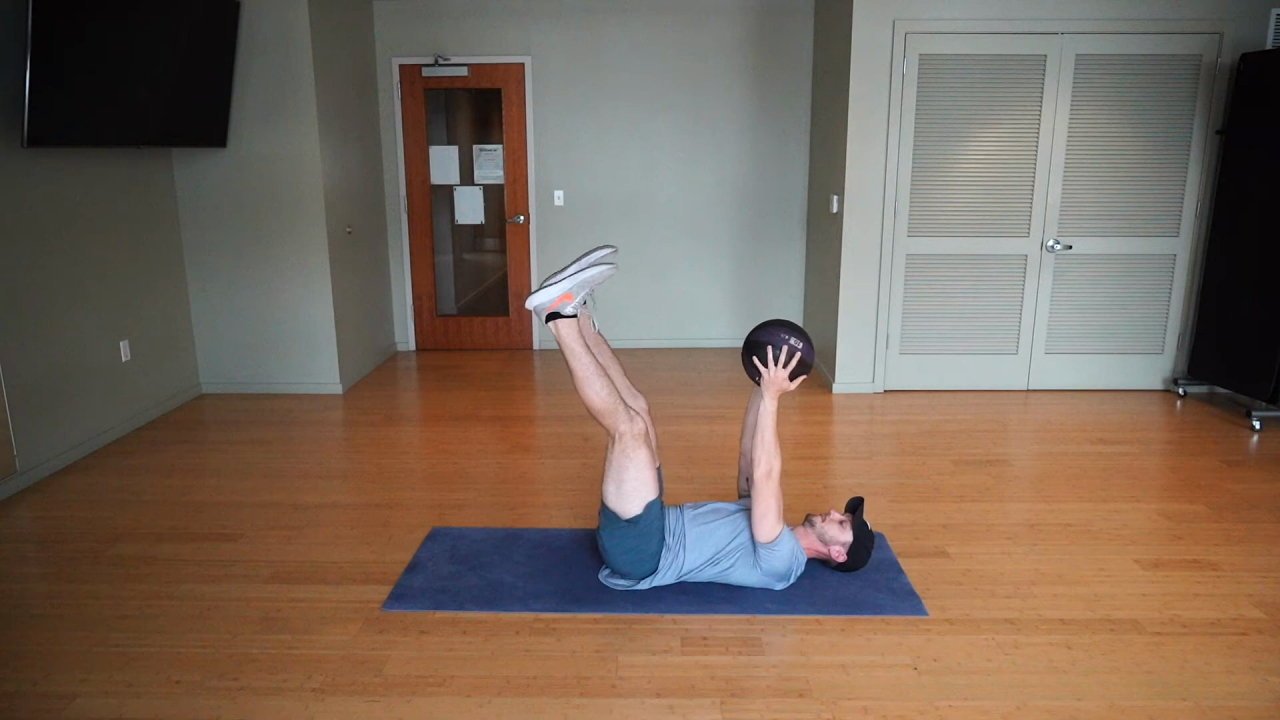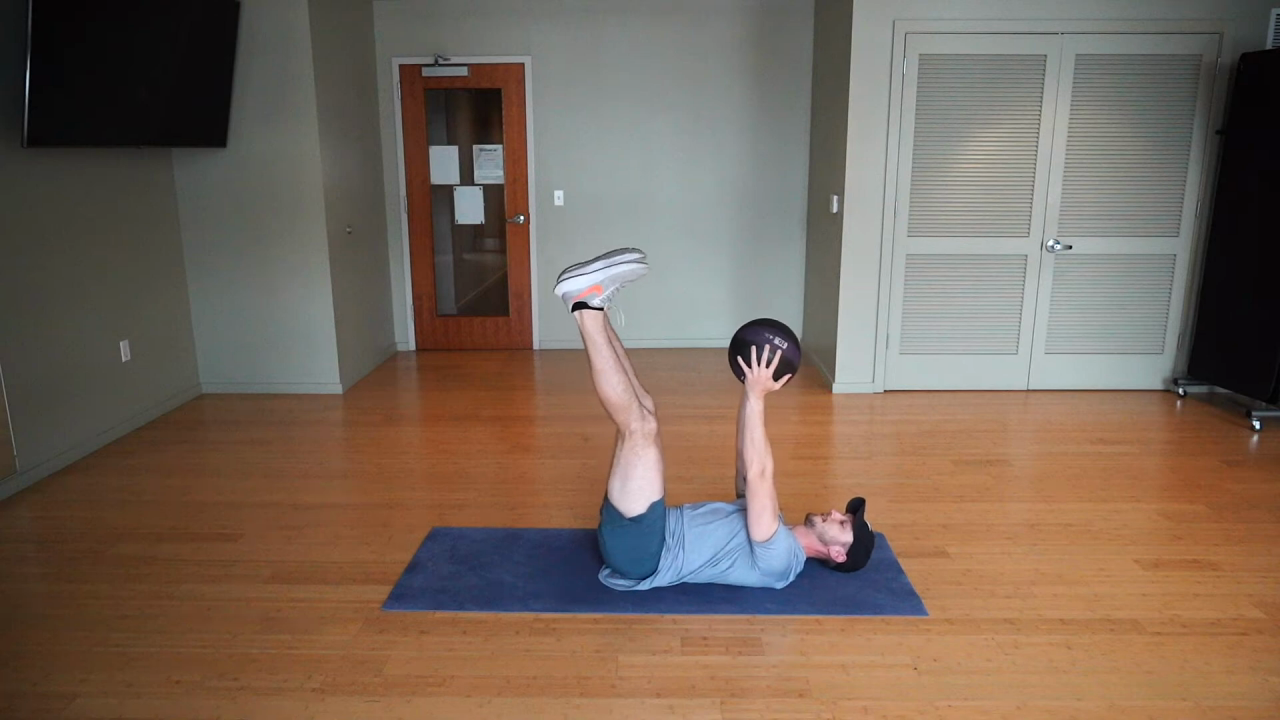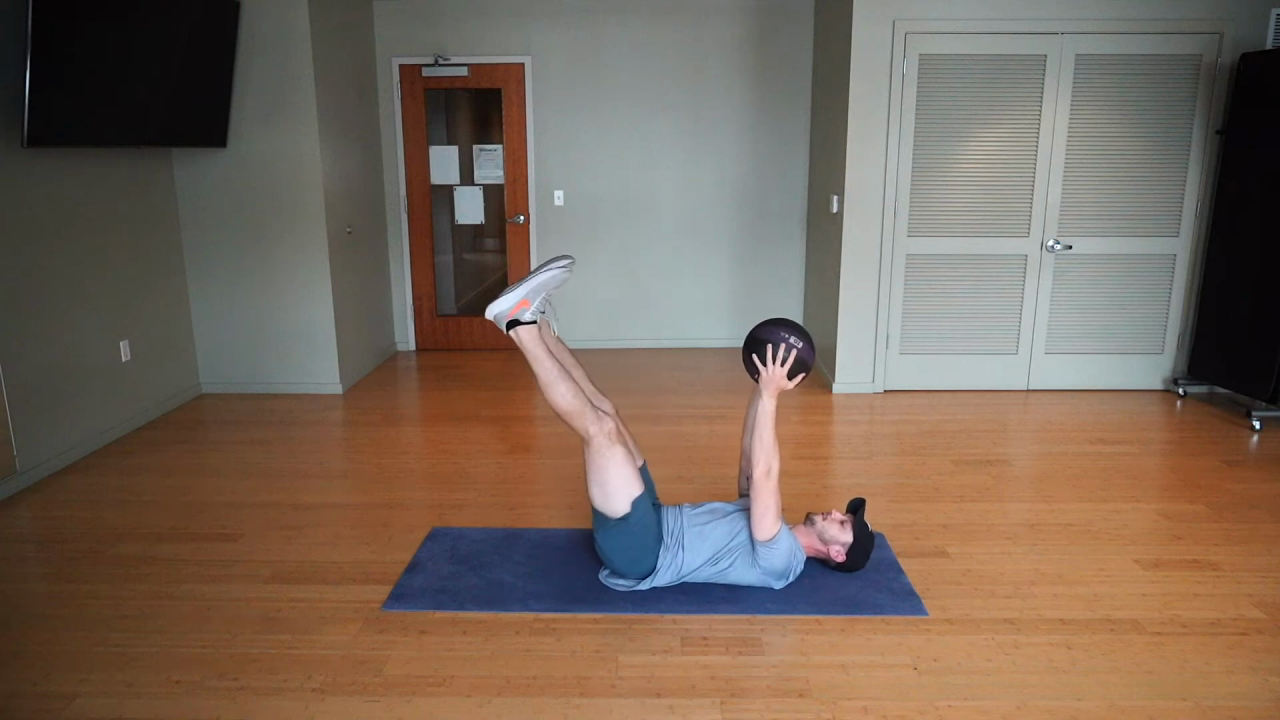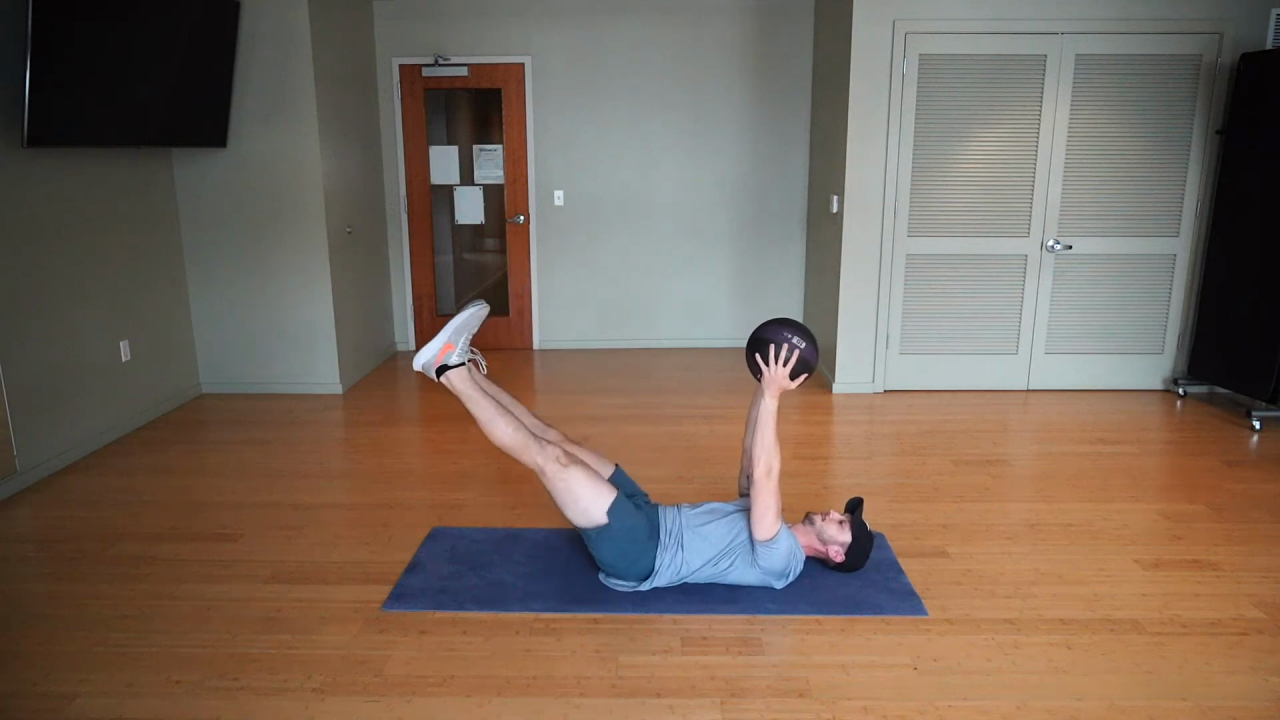
dt=0.4s
person 1, frame 1
left shoulder: (781, 560)
right shoulder: (773, 528)
left elbow: (765, 475)
right elbow: (749, 463)
left wrist: (771, 397)
right wrist: (763, 391)
left hip: (637, 552)
right hip: (656, 529)
left knee: (628, 426)
right knee: (635, 408)
left ankle: (562, 318)
right ankle: (575, 315)
person 1, frame 2
left shoulder: (779, 559)
right shoulder: (772, 528)
left elbow: (758, 474)
right elbow: (746, 467)
left wrist: (755, 398)
right wrist: (754, 390)
left hip: (637, 552)
right hip: (655, 532)
left knee: (638, 425)
right knee: (641, 411)
left ankle: (588, 308)
right ankle: (592, 306)
person 1, frame 3
left shoulder: (780, 559)
right shoulder: (769, 532)
left elbow: (764, 475)
right elbow: (750, 469)
left wrist: (769, 397)
right wrist: (764, 392)
left hip: (639, 555)
right hip: (655, 526)
left knee: (599, 427)
right knee: (604, 414)
left ankle: (522, 325)
right ankle: (534, 323)
person 1, frame 4
left shoulder: (781, 558)
right shoulder: (772, 533)
left elbow: (765, 475)
right elbow: (751, 466)
left wrist: (772, 396)
right wrist: (765, 392)
left hip: (639, 555)
right hip: (649, 522)
left knee: (549, 457)
right knee: (557, 442)
left ankle: (452, 371)
right ankle: (463, 369)
